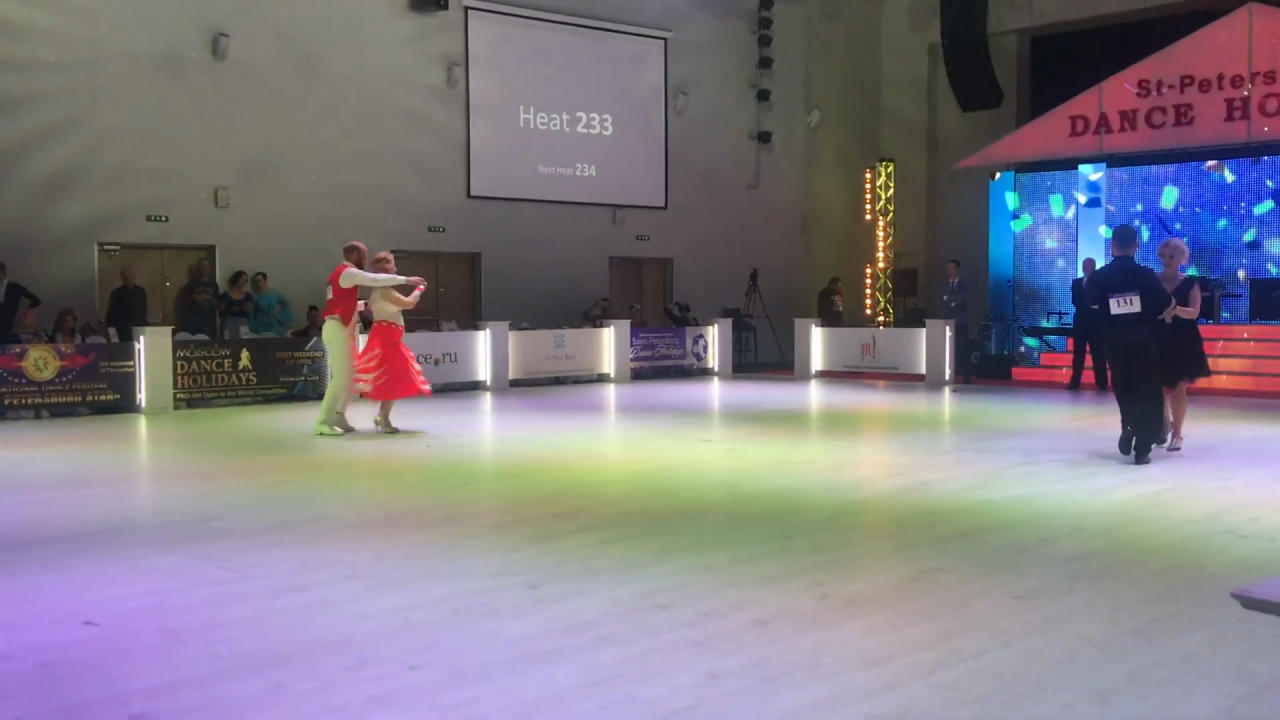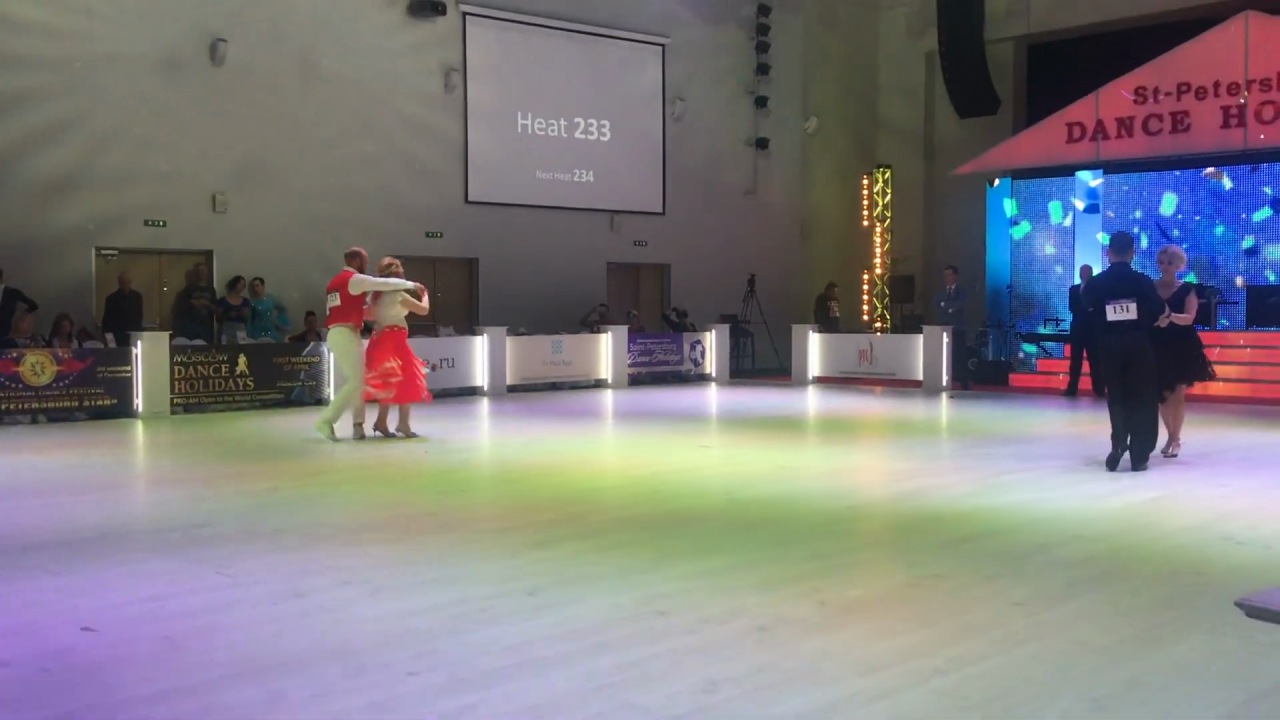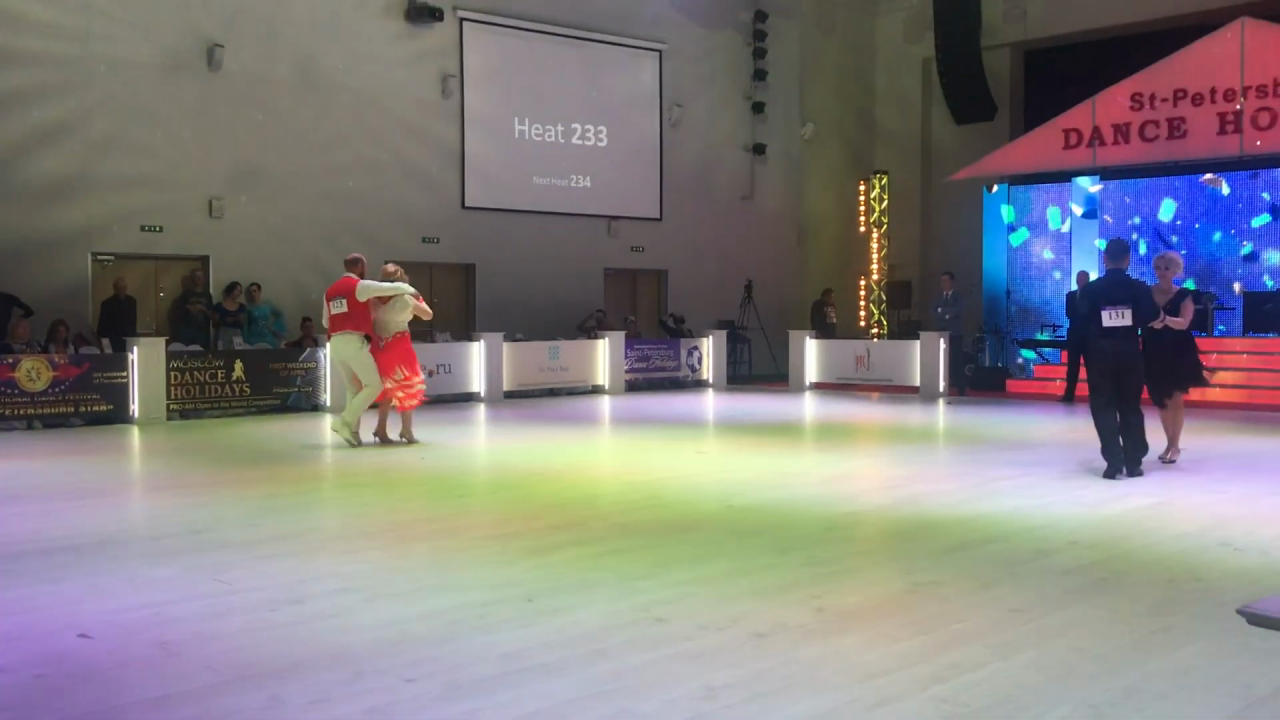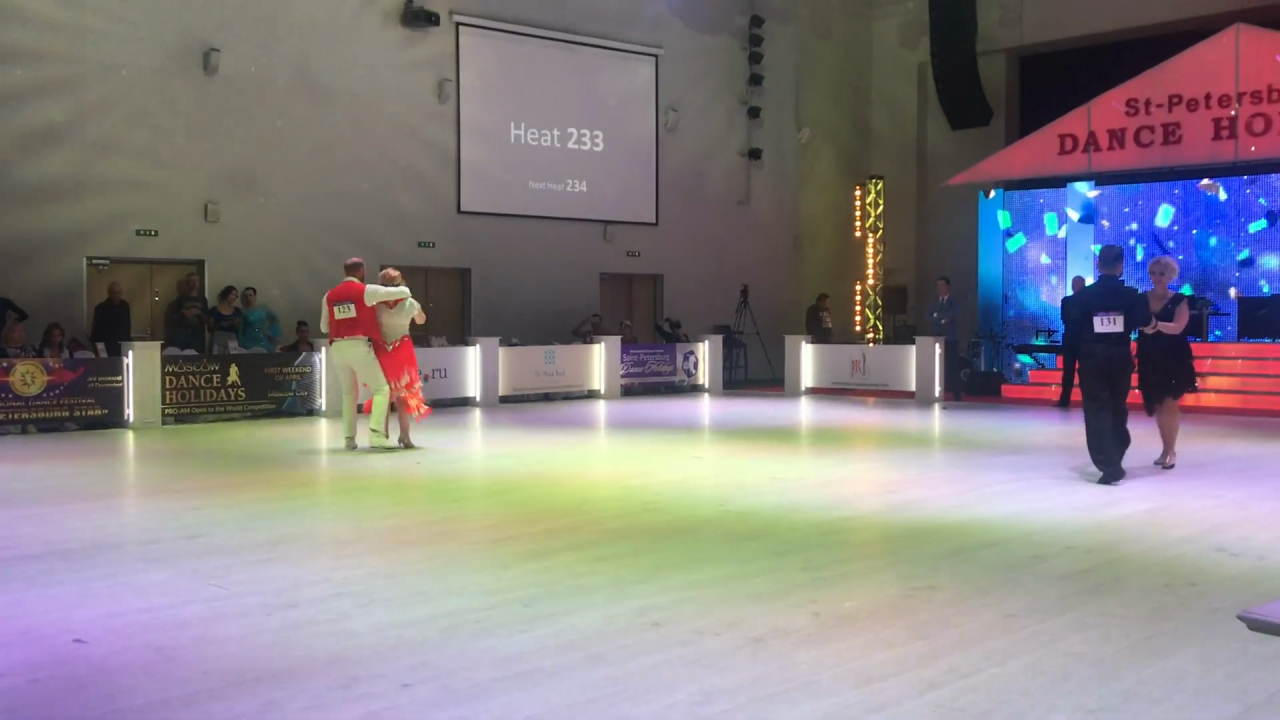
dt=0.1s
person 1, frame 1
left shoulder: (1100, 276)
right shoulder: (1146, 275)
left elbow: (1093, 301)
right elbow: (1167, 304)
right wrist: (1163, 312)
left hip: (1114, 340)
right hip: (1144, 340)
left knee: (1123, 389)
right knee: (1148, 392)
left ankle: (1129, 429)
right ankle: (1142, 449)
person 1, frame 2
left shoulder: (1096, 283)
right shoulder: (1143, 282)
left elbow: (1088, 307)
right elbow: (1160, 312)
right wrist: (1158, 317)
left hip: (1109, 347)
right hip: (1138, 346)
left knee: (1116, 399)
right knee: (1142, 401)
left ankle: (1119, 443)
right ankle: (1140, 456)
person 1, frame 3
left shoulder: (1092, 288)
right shoulder: (1138, 288)
left elbow: (1084, 310)
right elbow: (1155, 316)
right wrist: (1149, 319)
left hip: (1100, 353)
right hip: (1129, 353)
left knee: (1104, 406)
right knee: (1130, 407)
left ankle: (1114, 457)
right ankle: (1133, 461)
person 1, frame 4
left shoulder: (1084, 295)
right shoulder: (1131, 295)
left elbow: (1076, 316)
right elbow: (1147, 323)
right wrist: (1152, 323)
left hip: (1092, 360)
right hip: (1120, 359)
left knee: (1097, 411)
right knee: (1116, 410)
left ankle: (1109, 464)
right ankle: (1113, 459)
person 2, frame 1
left shoulder: (1189, 284)
left elbow: (1194, 313)
left wrist: (1176, 309)
left hip: (1183, 342)
right hip: (1158, 341)
left knee: (1179, 389)
left ankle: (1177, 434)
right ankle: (1166, 423)
person 2, frame 2
left shoulder: (1187, 290)
left elbow: (1188, 318)
left wrist: (1171, 317)
left hip: (1182, 347)
right hip: (1157, 348)
left knee: (1177, 394)
right knee: (1164, 395)
left ankle: (1176, 440)
right ankle: (1170, 437)
person 2, frame 3
left shoulder: (1183, 296)
left elbow: (1183, 323)
left wrist: (1165, 320)
left hip: (1179, 353)
right hip: (1154, 353)
left knee: (1176, 399)
right knee: (1162, 401)
left ankle: (1175, 446)
right ankle: (1170, 444)
person 2, frame 4
left shoulder: (1179, 301)
left elbow: (1177, 327)
left wrist: (1156, 325)
left hip: (1174, 358)
right hip: (1149, 358)
left knee: (1170, 404)
right knee: (1158, 406)
left ankle: (1171, 451)
right ankle: (1166, 449)
person 3, frame 1
left shoulder: (342, 274)
right shoulder: (348, 273)
right elbow: (375, 279)
right wrist: (405, 280)
left hip: (338, 329)
right hip: (338, 329)
left knee: (347, 376)
right knee: (341, 377)
left ankle: (338, 416)
right ankle: (323, 422)
person 3, frame 2
left shoulder: (333, 283)
right shoulder: (356, 280)
right elbow: (387, 284)
right wrist: (413, 285)
left hip: (334, 335)
right hip: (346, 335)
left knee: (355, 381)
right knee: (356, 382)
left ankle: (358, 426)
right ankle: (326, 421)
person 3, frame 3
left shoulder: (330, 291)
right shoulder: (361, 286)
left elbow: (326, 322)
right elbow: (395, 288)
right wrist: (411, 291)
left hip: (336, 343)
right hip: (353, 342)
left knee: (354, 388)
right knee: (374, 385)
left ankle: (352, 432)
right ankle: (345, 421)
person 3, frame 4
left shoulder: (330, 295)
right shoulder: (368, 291)
left elbow: (324, 328)
right elbow: (404, 292)
right wrist: (404, 291)
left hip: (338, 348)
right hip: (359, 347)
left knee: (349, 393)
right knee: (381, 390)
left ankle: (349, 438)
right ankle: (376, 432)
person 4, frame 1
left shoulder: (383, 289)
right shoulder: (383, 289)
right elbow: (407, 304)
right wrist: (419, 290)
left hip: (390, 337)
right hip: (386, 337)
left knee: (397, 380)
right knee: (398, 377)
left ankle: (383, 418)
right ankle: (383, 417)
person 4, frame 2
left shoulder: (376, 294)
right shoulder: (397, 294)
left elbow: (370, 315)
right elbow: (424, 310)
right wrist: (425, 294)
left hip: (379, 341)
right hip: (394, 341)
left knee: (386, 384)
right knee: (407, 382)
left ankle: (381, 423)
right ankle: (403, 424)
person 4, frame 3
left shoulder: (376, 301)
right shoulder: (405, 299)
right elbow: (428, 315)
right wrist: (420, 301)
left hip: (381, 347)
right hip: (400, 347)
left knee: (388, 390)
right knee: (407, 388)
left ankle: (381, 429)
right ankle: (406, 430)
person 4, frame 4
left shoulder: (377, 304)
right shoulder: (410, 303)
right elbow: (421, 320)
left hip: (381, 352)
right hip: (403, 351)
right knee: (405, 393)
right ankle: (404, 436)
